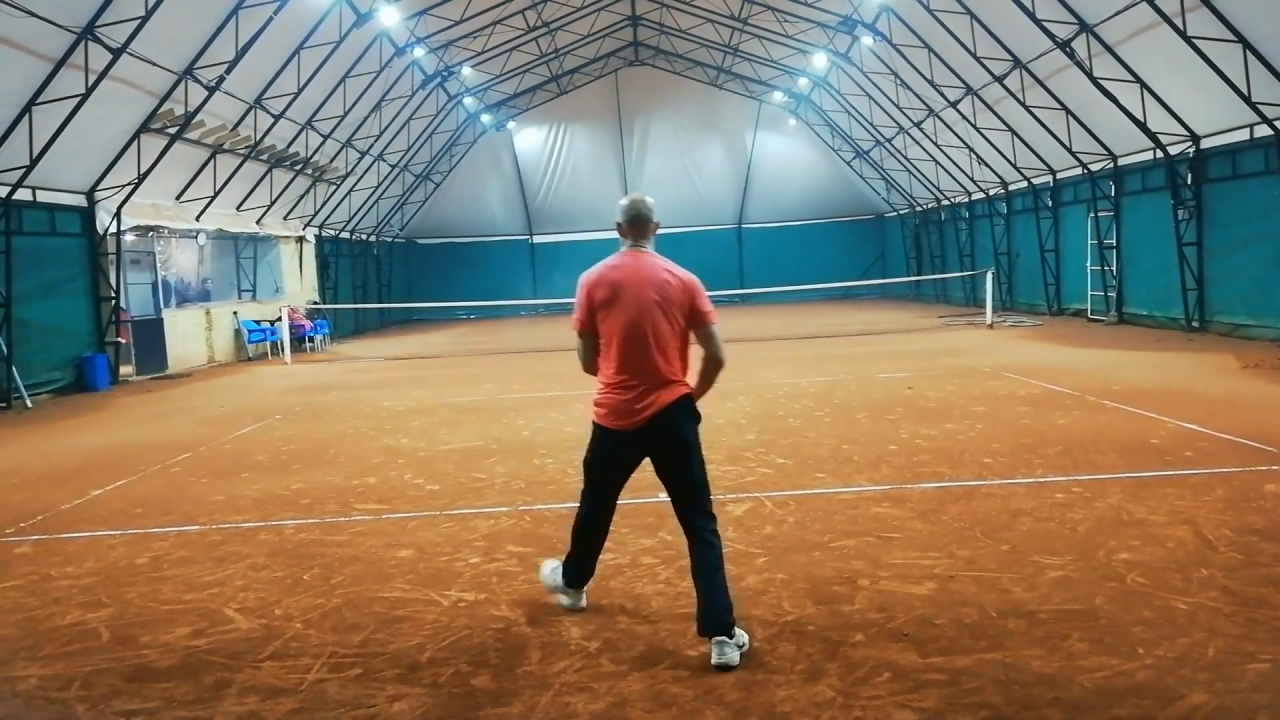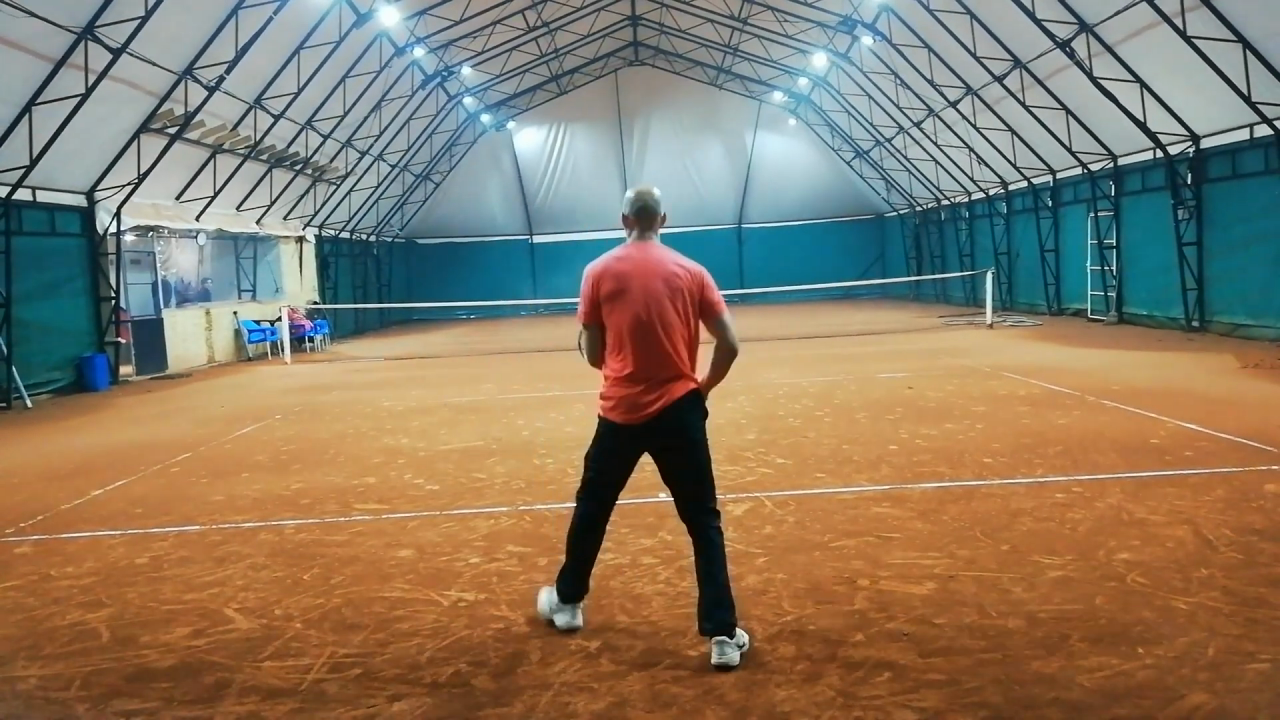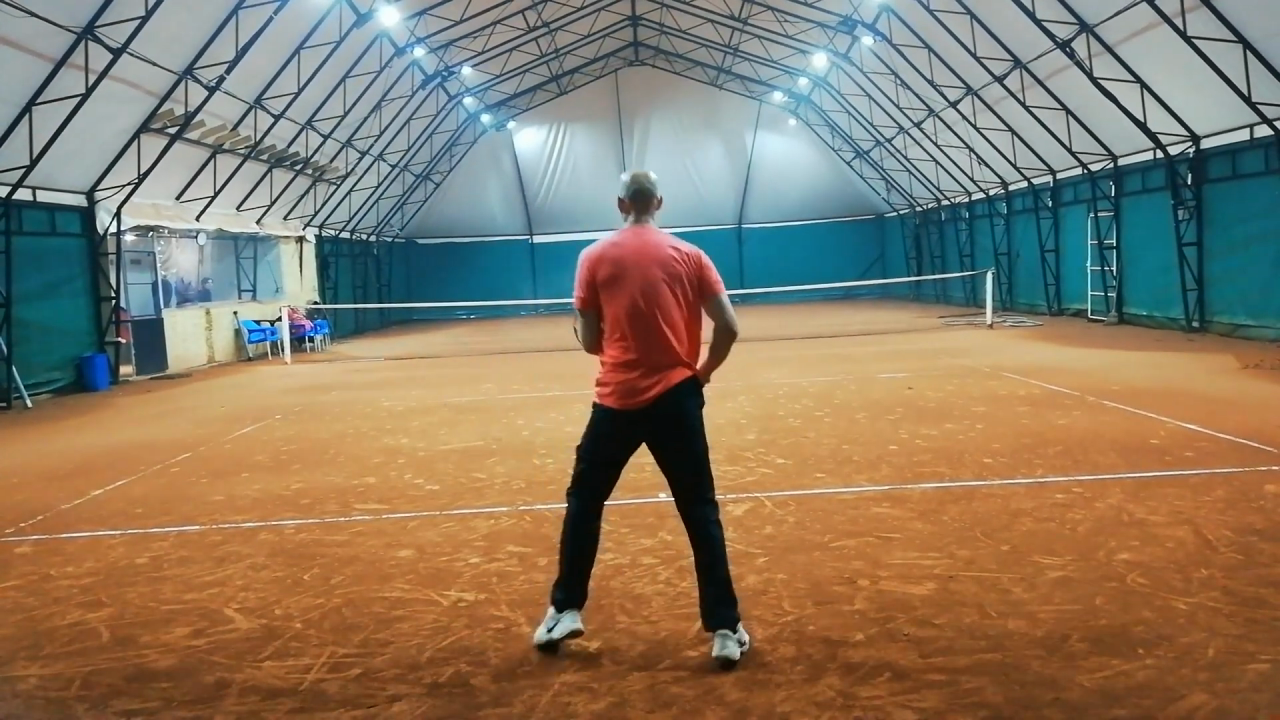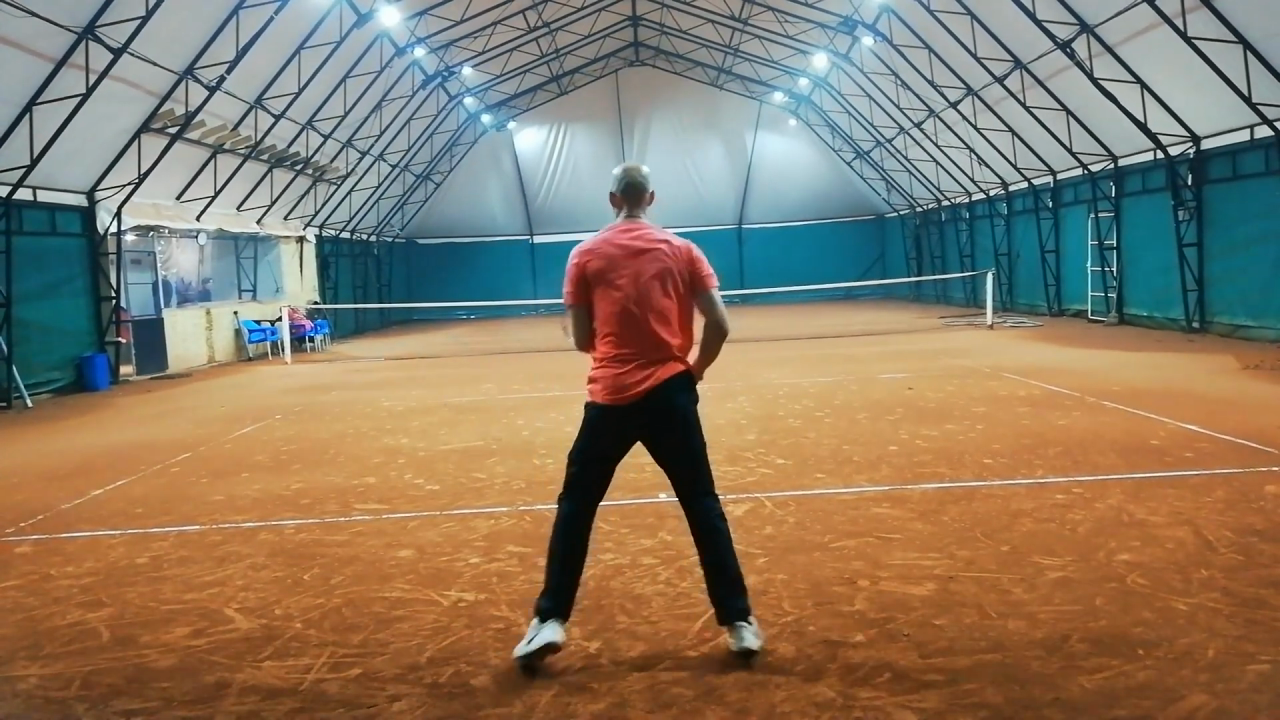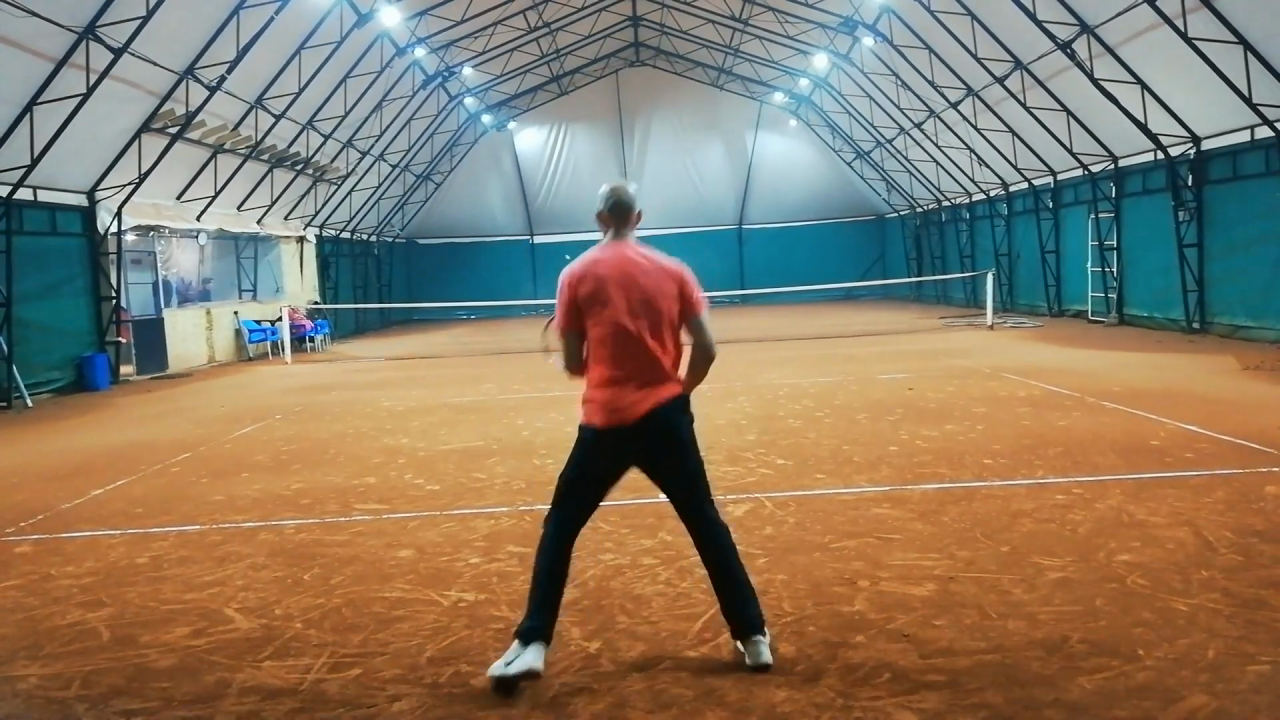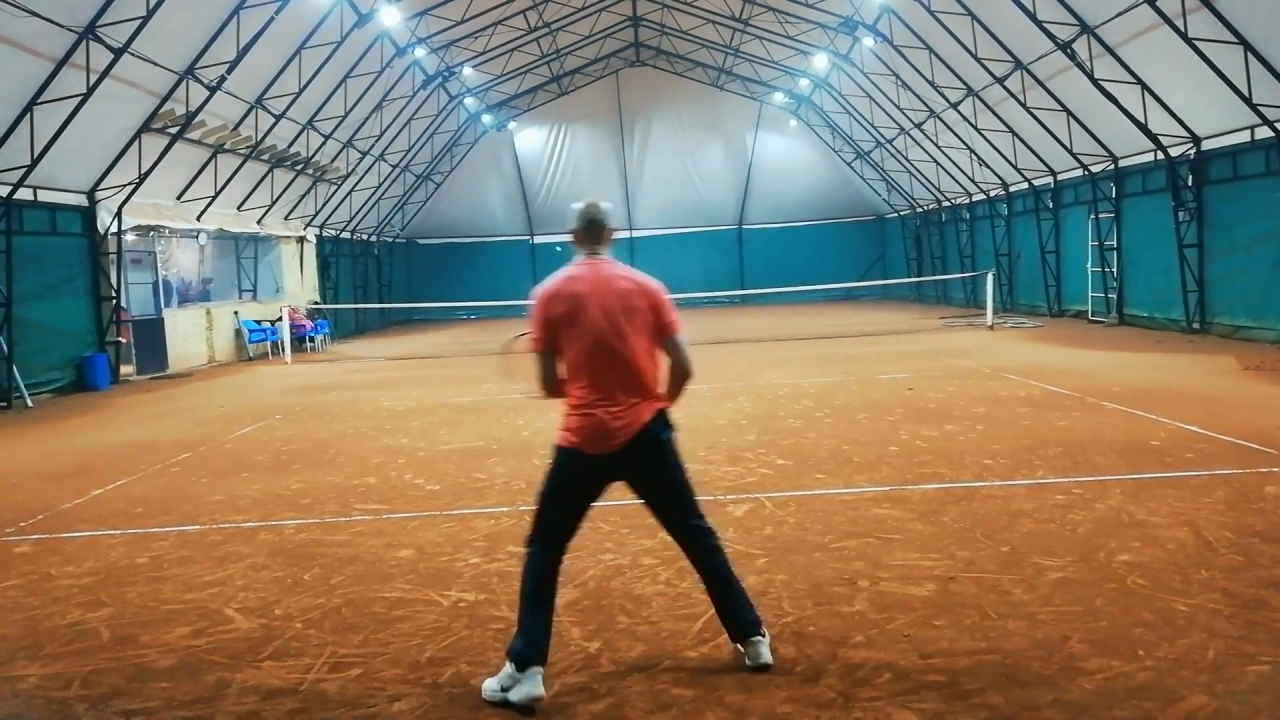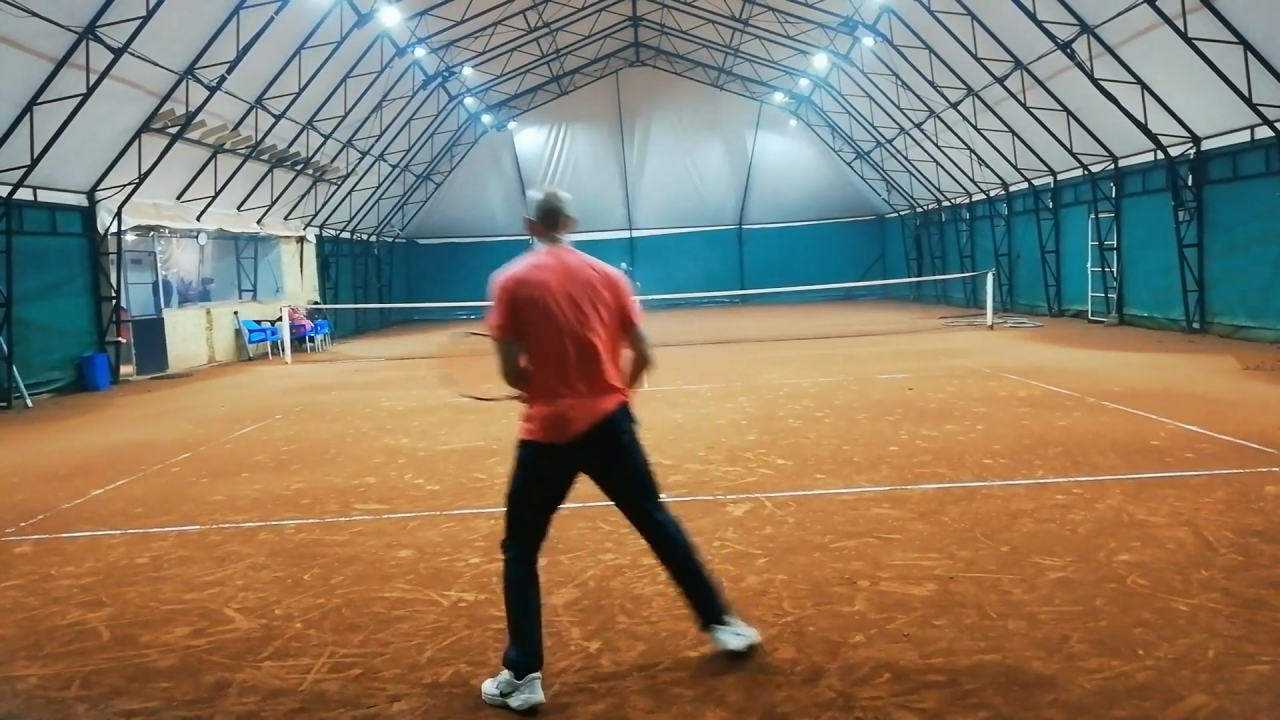
dt=0.1s
person 1, frame 1
left shoulder: (594, 280)
right shoulder: (684, 281)
left elbow: (588, 361)
right elbow: (715, 357)
right wrist: (693, 395)
left hip: (614, 417)
right hip: (671, 415)
left knee: (595, 505)
right knee: (700, 522)
left ankle: (572, 582)
right ankle: (720, 634)
person 1, frame 2
left shoulder: (599, 272)
right shoulder: (691, 271)
left elbow: (593, 355)
right elbow: (728, 346)
right wrist: (703, 386)
left hip: (621, 413)
right hip: (678, 410)
left knee: (592, 506)
right knee: (703, 520)
left ankle: (567, 600)
right ankle: (722, 635)
person 1, frame 3
left shoulder: (595, 257)
right shoulder: (689, 255)
left elbow: (590, 342)
right elbow: (728, 328)
right wrist: (701, 372)
left hip: (616, 401)
right hip: (675, 397)
left knee: (583, 502)
right knee: (701, 512)
left ankle: (566, 610)
right ankle: (724, 629)
person 1, frame 4
left shoulder: (585, 253)
right shoulder: (683, 250)
left elbow: (582, 339)
right elbow: (718, 325)
right wrist: (693, 368)
left hip: (610, 398)
right hip: (669, 394)
left knee: (575, 506)
right knee: (703, 507)
left ankle: (550, 622)
right ankle: (739, 624)
person 1, frame 5
left shoulder: (576, 275)
right shoulder: (673, 271)
left elbow: (573, 364)
right elbow: (705, 348)
left hip: (605, 420)
right hip: (664, 414)
left knee: (560, 527)
right knee: (706, 524)
left ankle: (531, 645)
right ankle: (751, 637)
person 1, frame 6
left shoulder: (549, 294)
right shoulder: (647, 289)
left elbow: (549, 384)
right elbow: (683, 367)
left hip: (583, 440)
right hip: (646, 434)
left knee: (543, 550)
right knee: (694, 535)
left ankle: (525, 669)
right ankle: (752, 637)
person 1, frame 7
left shoulder: (510, 281)
right shoulder: (608, 276)
left elbow: (512, 372)
right elbow: (642, 354)
left hip: (547, 433)
right hip: (609, 420)
left knee: (520, 549)
right knee: (657, 525)
left ankle: (523, 673)
right ankle: (719, 624)
